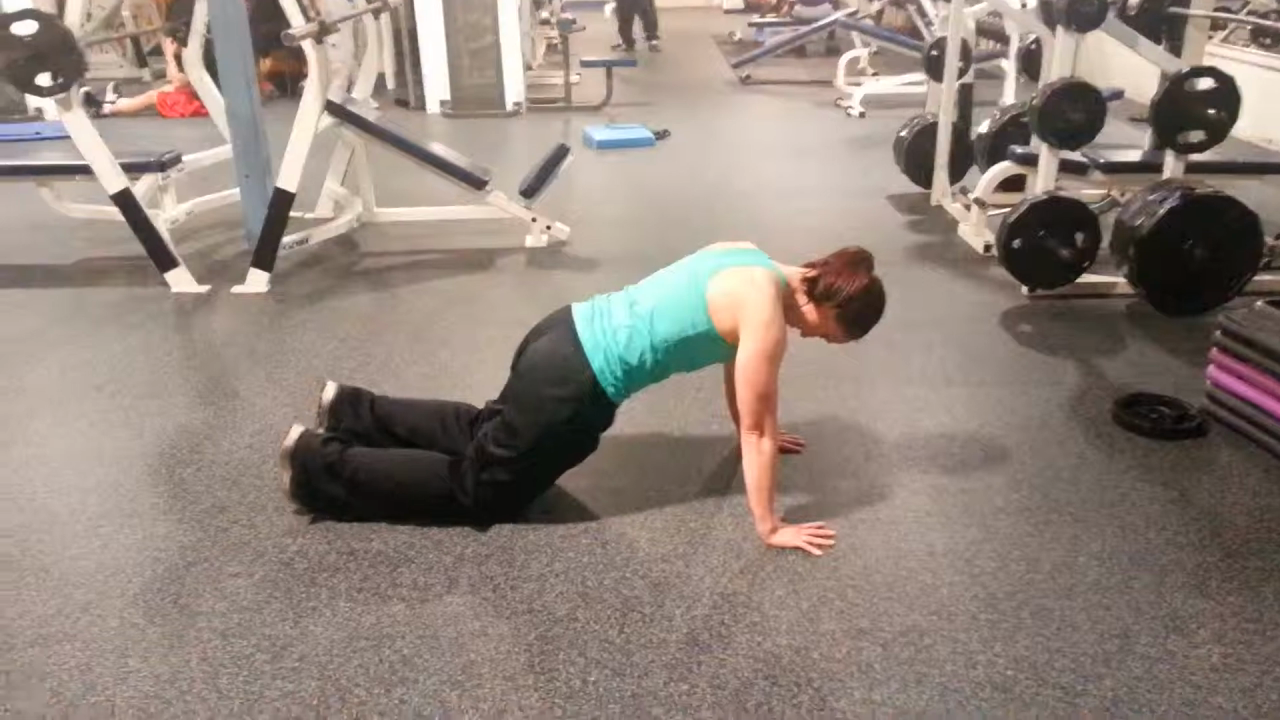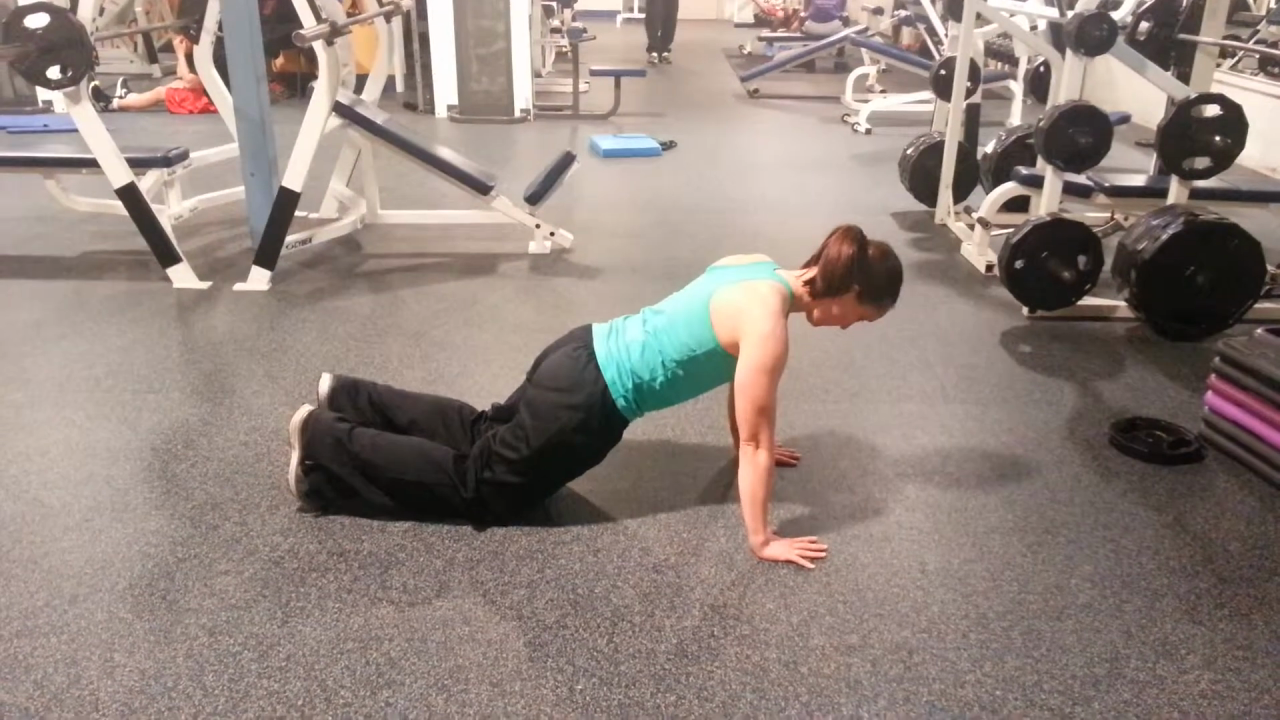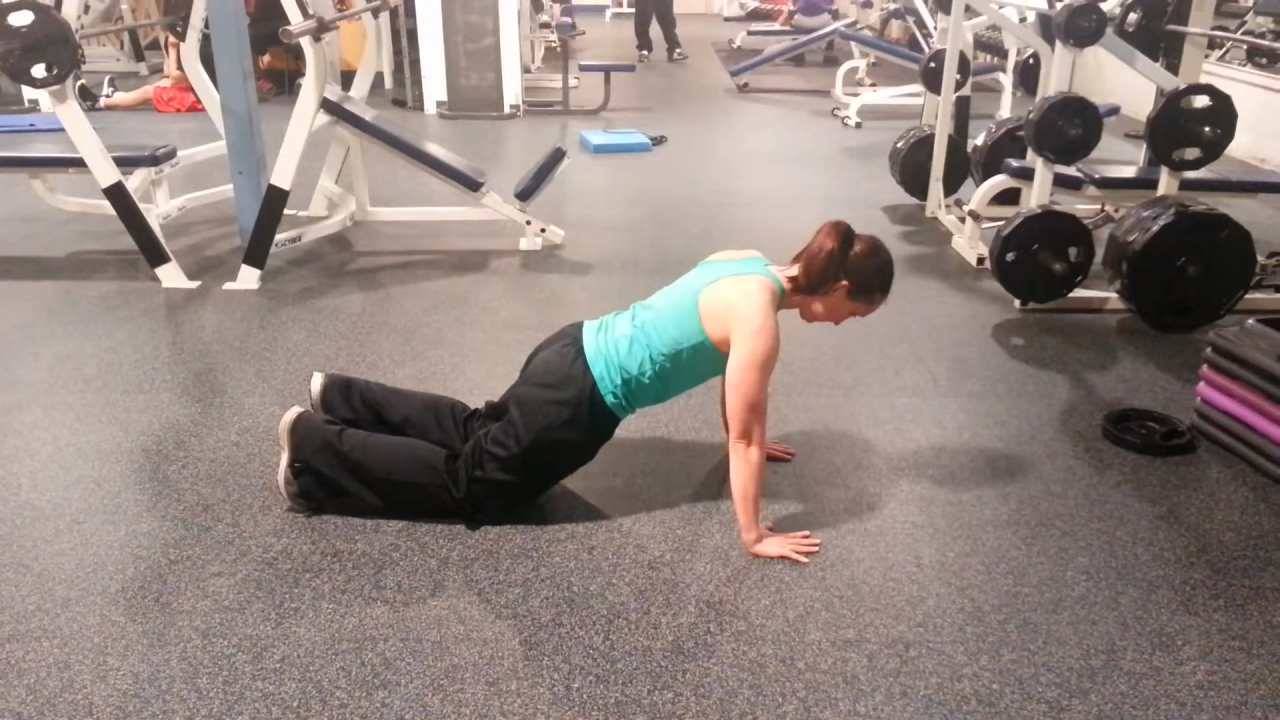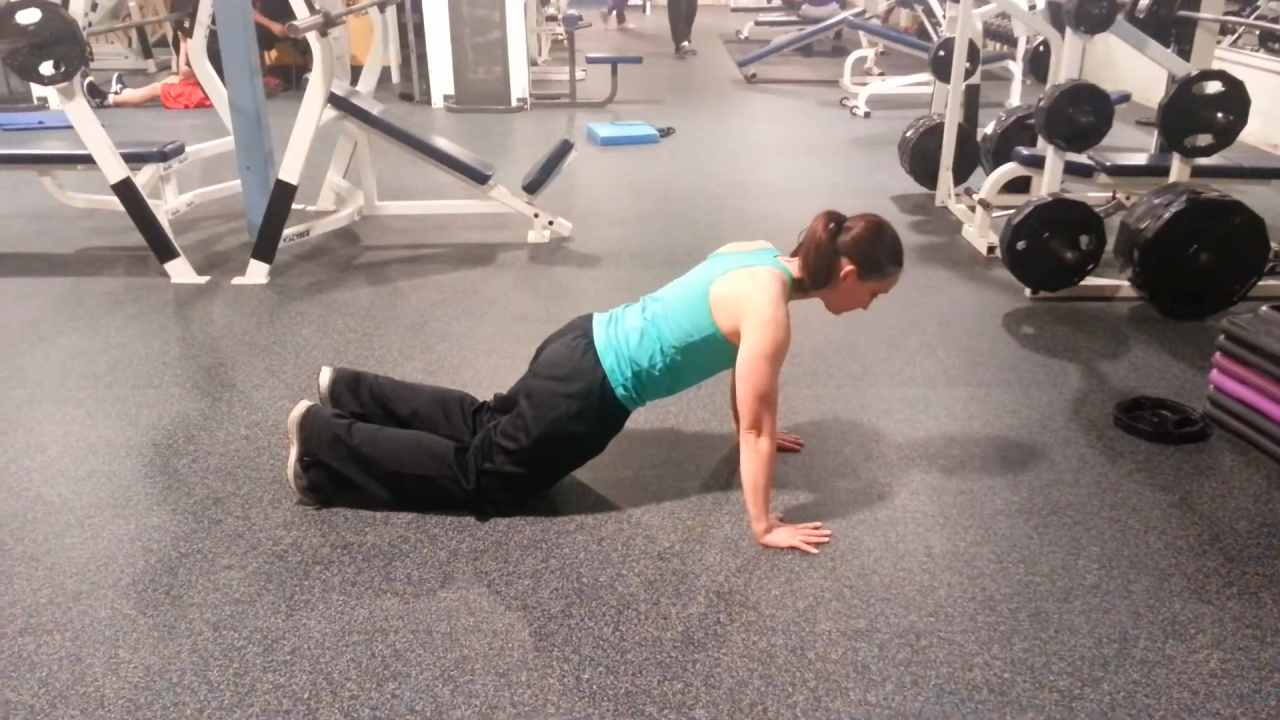
dt=1s
person 1, frame 1
left shoulder: (753, 262)
right shoulder: (766, 313)
right elbow: (757, 432)
left wrist: (757, 433)
right wrist: (769, 527)
left hip: (569, 336)
right hip: (575, 382)
left knee: (487, 433)
right knee: (478, 486)
left ankle: (352, 410)
right ankle: (316, 462)
person 1, frame 2
left shoulder: (759, 267)
right shoulder: (768, 324)
right elbow: (757, 441)
left wrist: (751, 445)
right wrist: (761, 539)
left hip: (587, 356)
right hip: (588, 401)
left knee: (484, 435)
right knee: (477, 486)
left ankle: (347, 400)
right ankle: (324, 442)
person 1, frame 3
left shoulder: (751, 263)
right shoulder: (759, 319)
right elbow: (746, 437)
left wrist: (746, 441)
right wrist: (754, 535)
left hip: (578, 354)
right hip: (580, 396)
left knee: (476, 433)
right knee: (470, 483)
left ankle: (340, 397)
right ankle: (313, 440)
person 1, frame 4
left shoulder: (761, 255)
right shoulder: (769, 310)
right elbow: (757, 428)
left wrist: (754, 430)
right wrist: (764, 526)
left hip: (588, 346)
right hip: (590, 388)
left knee: (485, 426)
right knee: (478, 474)
left ankle: (348, 391)
right ankle: (321, 437)
